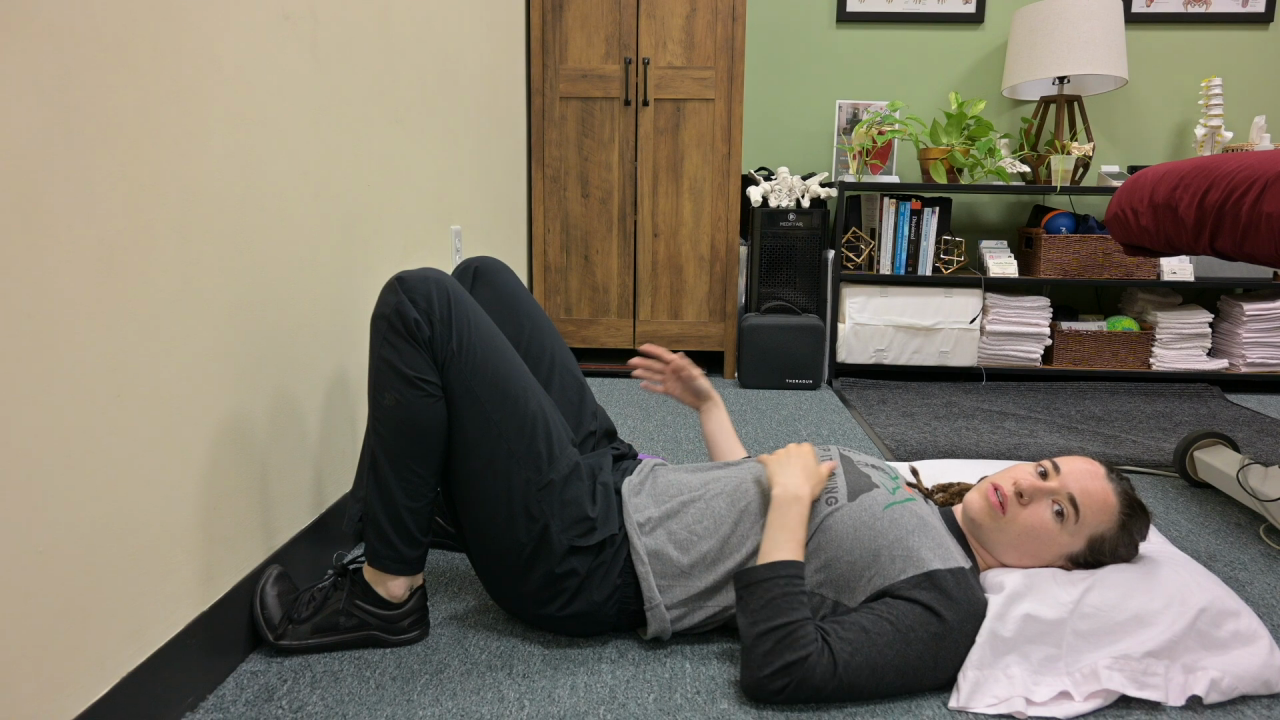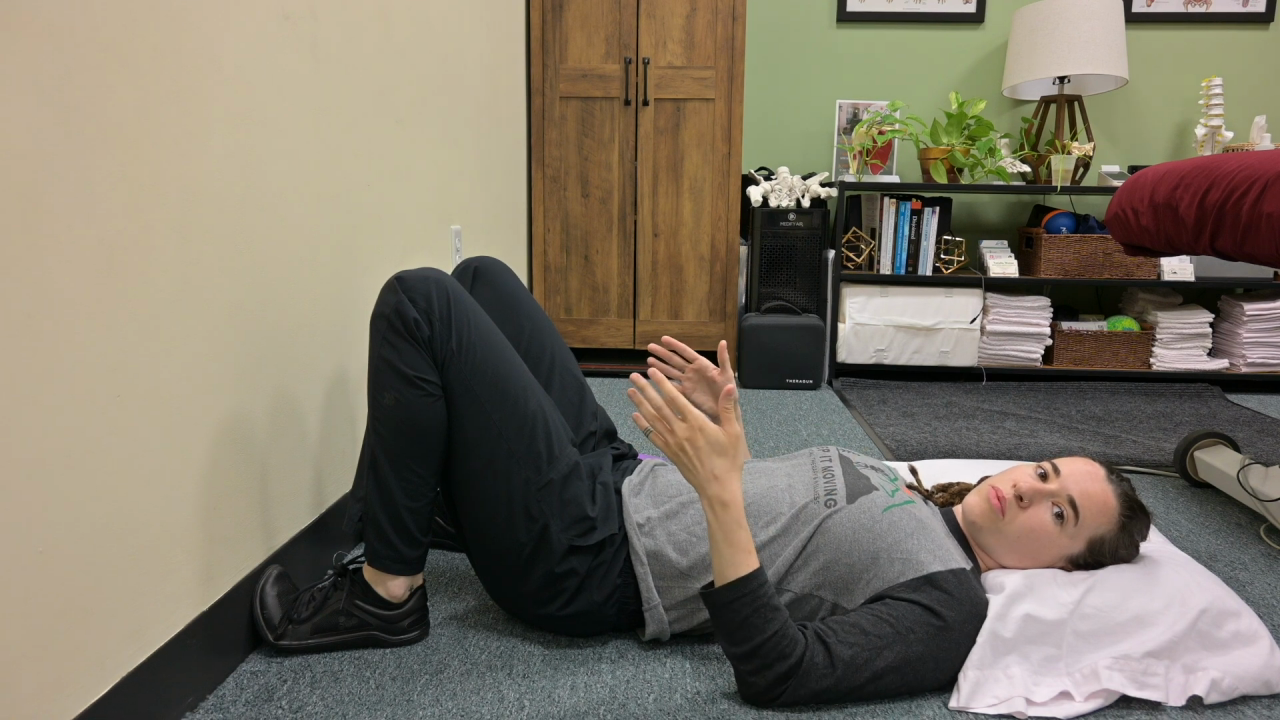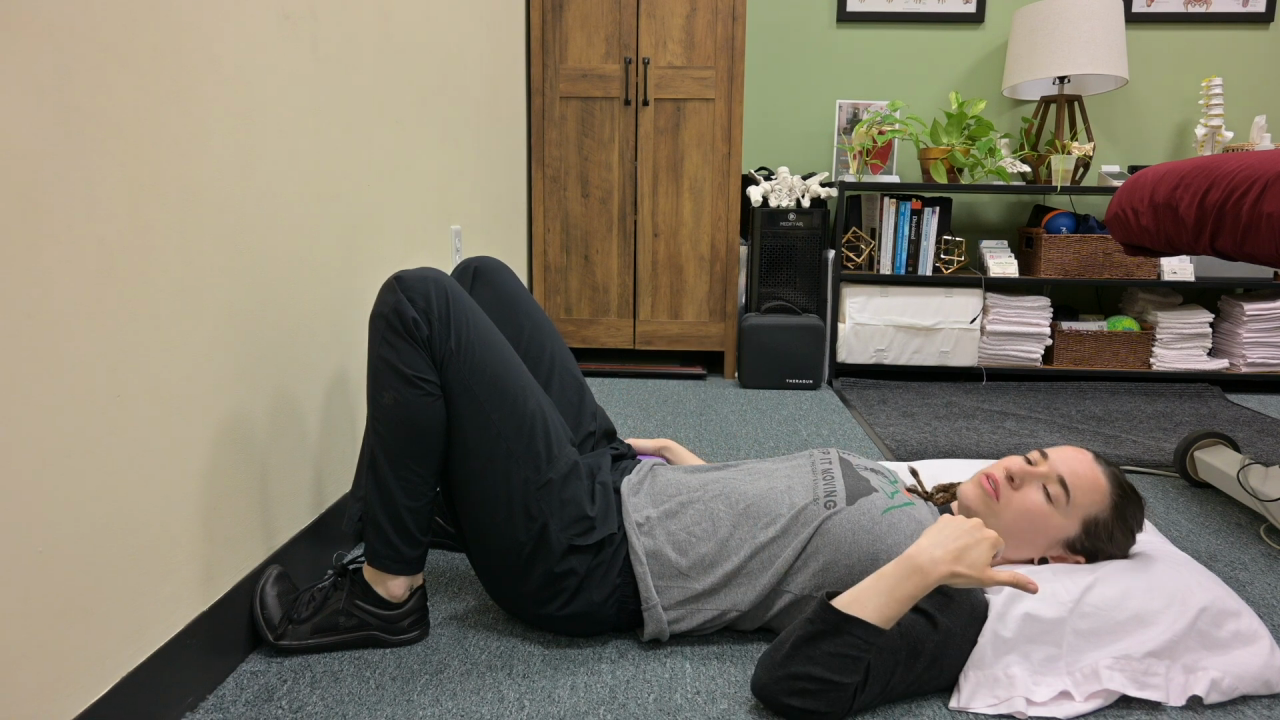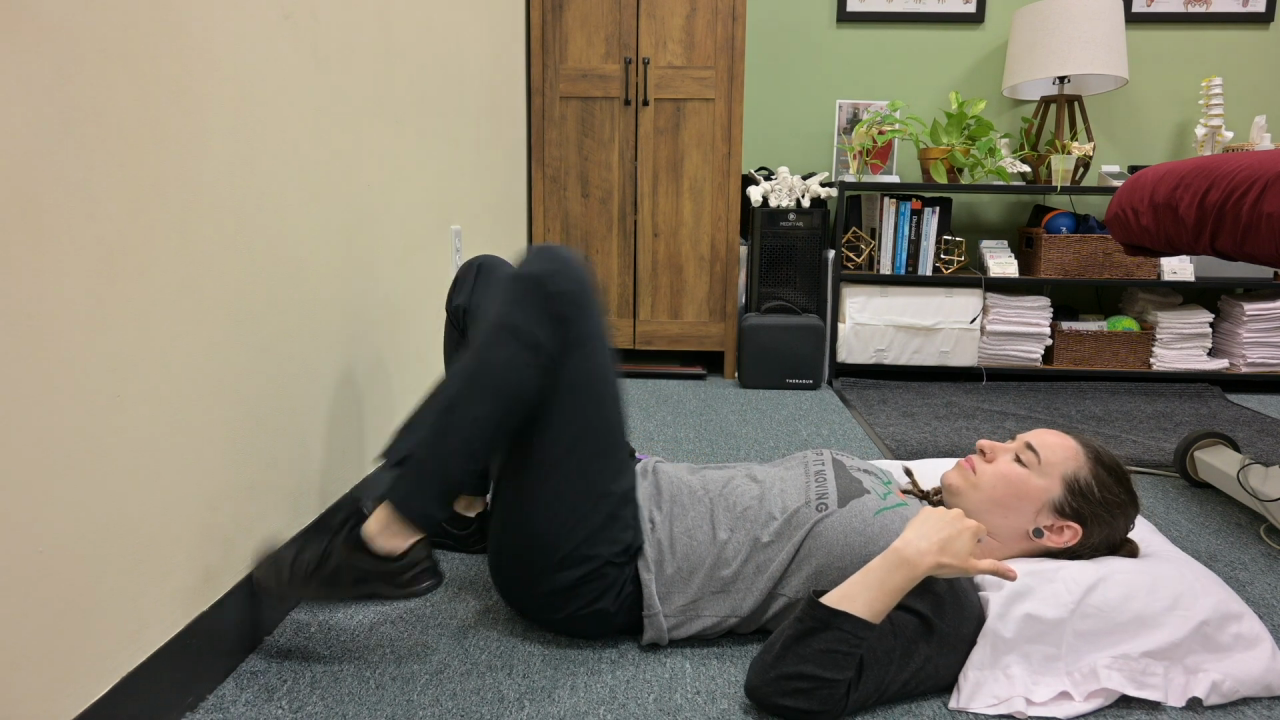
dt=1s
person 1, frame 1
left shoulder: (946, 606)
right shoulder: (912, 502)
left elbow: (779, 668)
left wrist: (790, 494)
right wrist: (706, 401)
left hip: (584, 557)
right hip: (620, 482)
left knee: (417, 304)
right knee: (478, 278)
left ankle: (380, 599)
right ankle: (436, 504)
person 1, frame 2
left shoulder: (949, 605)
right shoulder: (910, 494)
left elbow: (774, 672)
left wrist: (718, 489)
right wrist: (726, 422)
left hip: (582, 557)
right hip: (620, 481)
left knee: (419, 302)
right knee: (479, 278)
left ankle: (383, 596)
right ankle: (440, 501)
person 1, frame 3
left shoulder: (947, 608)
right shoulder: (908, 493)
left wrist: (925, 565)
right wrist: (676, 457)
left hip: (582, 556)
right hip: (624, 484)
left knee: (417, 302)
right knee: (478, 279)
left ankle: (383, 594)
right ankle: (445, 498)
person 1, frame 4
left shoulder: (944, 604)
right shoulder: (902, 496)
left wrist: (909, 560)
right wrist: (672, 466)
left hip: (584, 573)
right hip: (638, 496)
left knee: (552, 280)
right knee: (485, 279)
left ankle: (389, 542)
right ankle: (456, 507)
